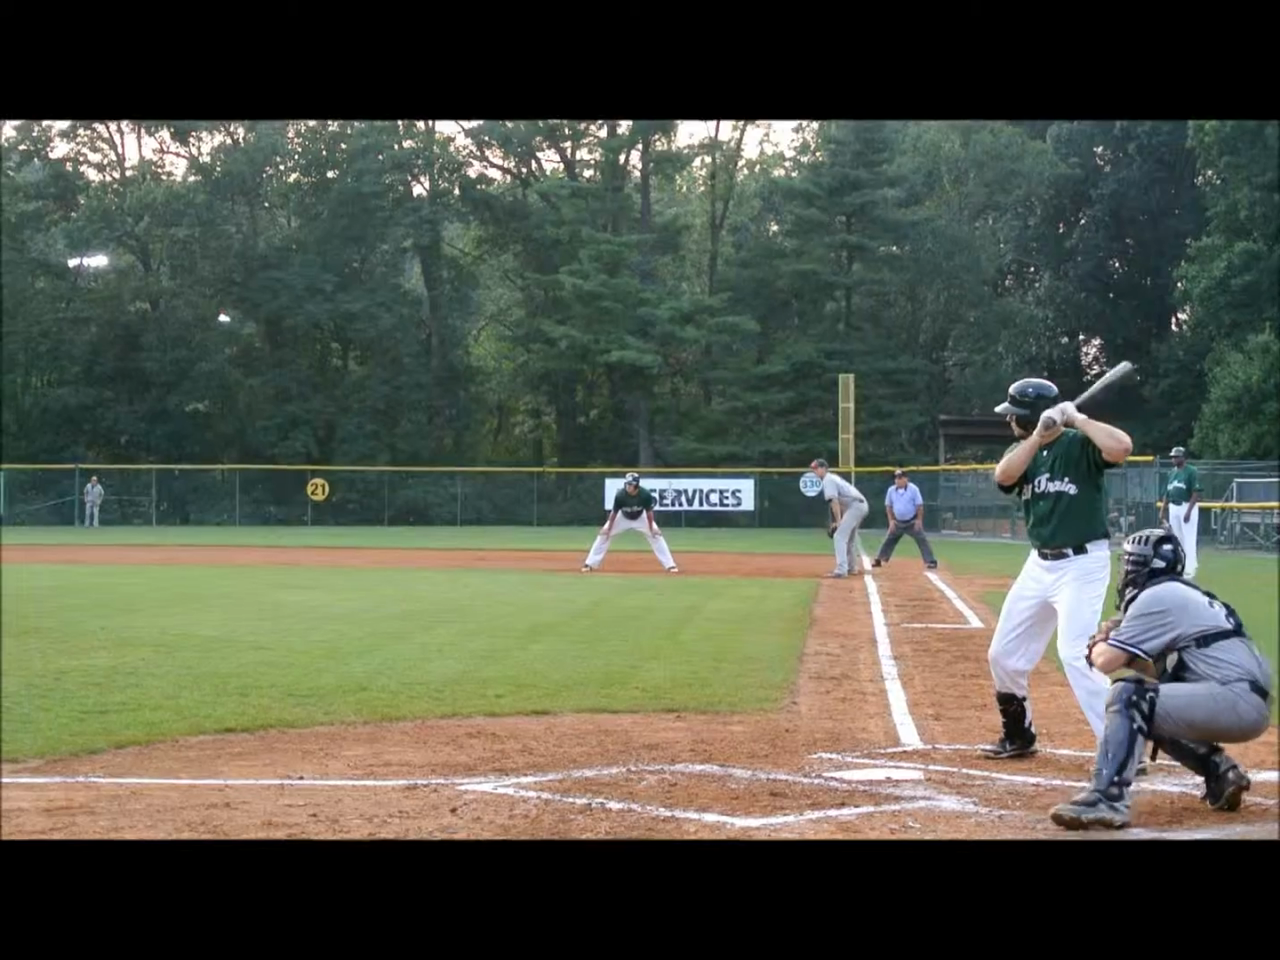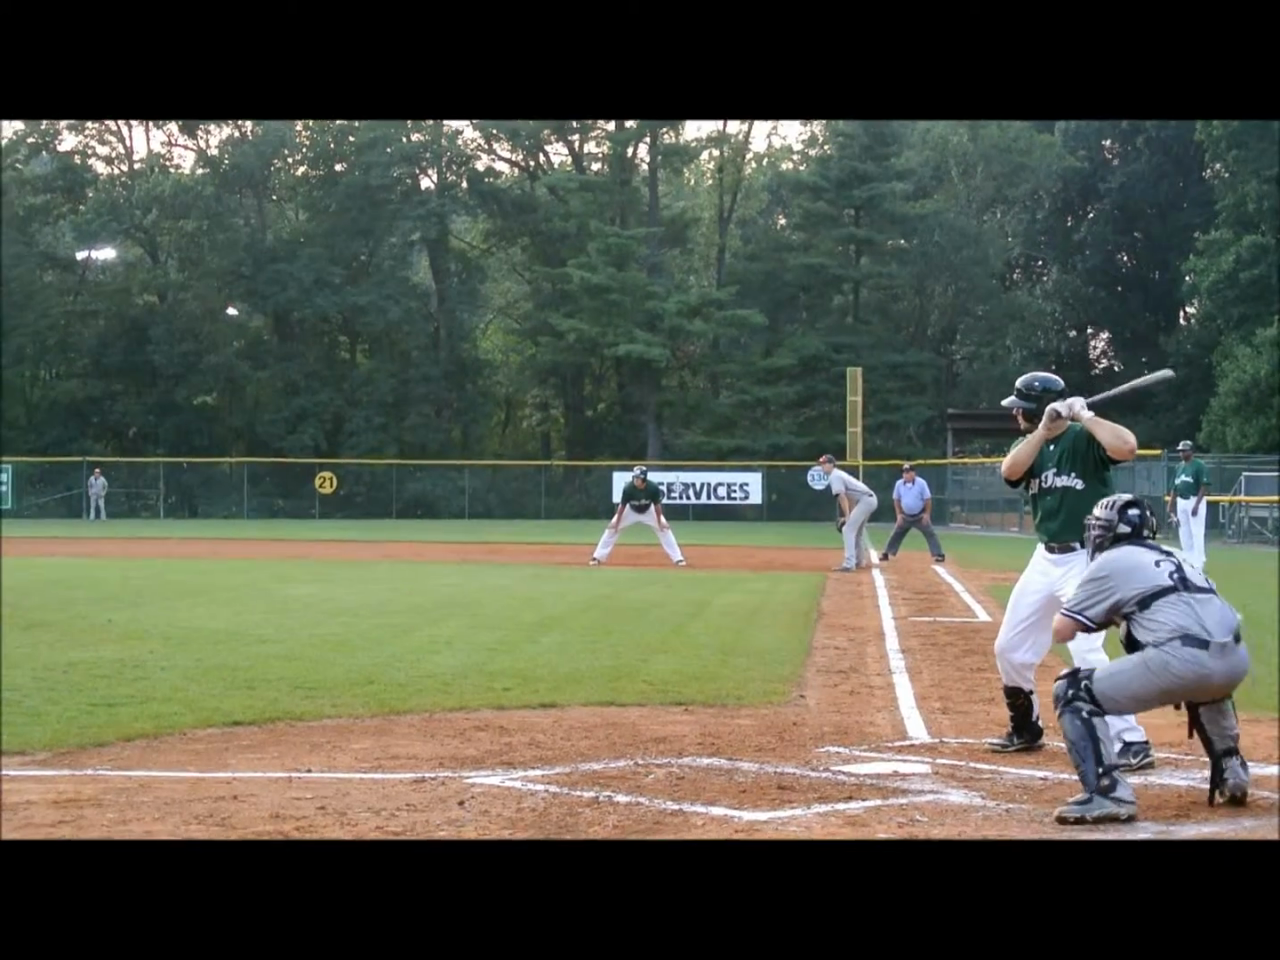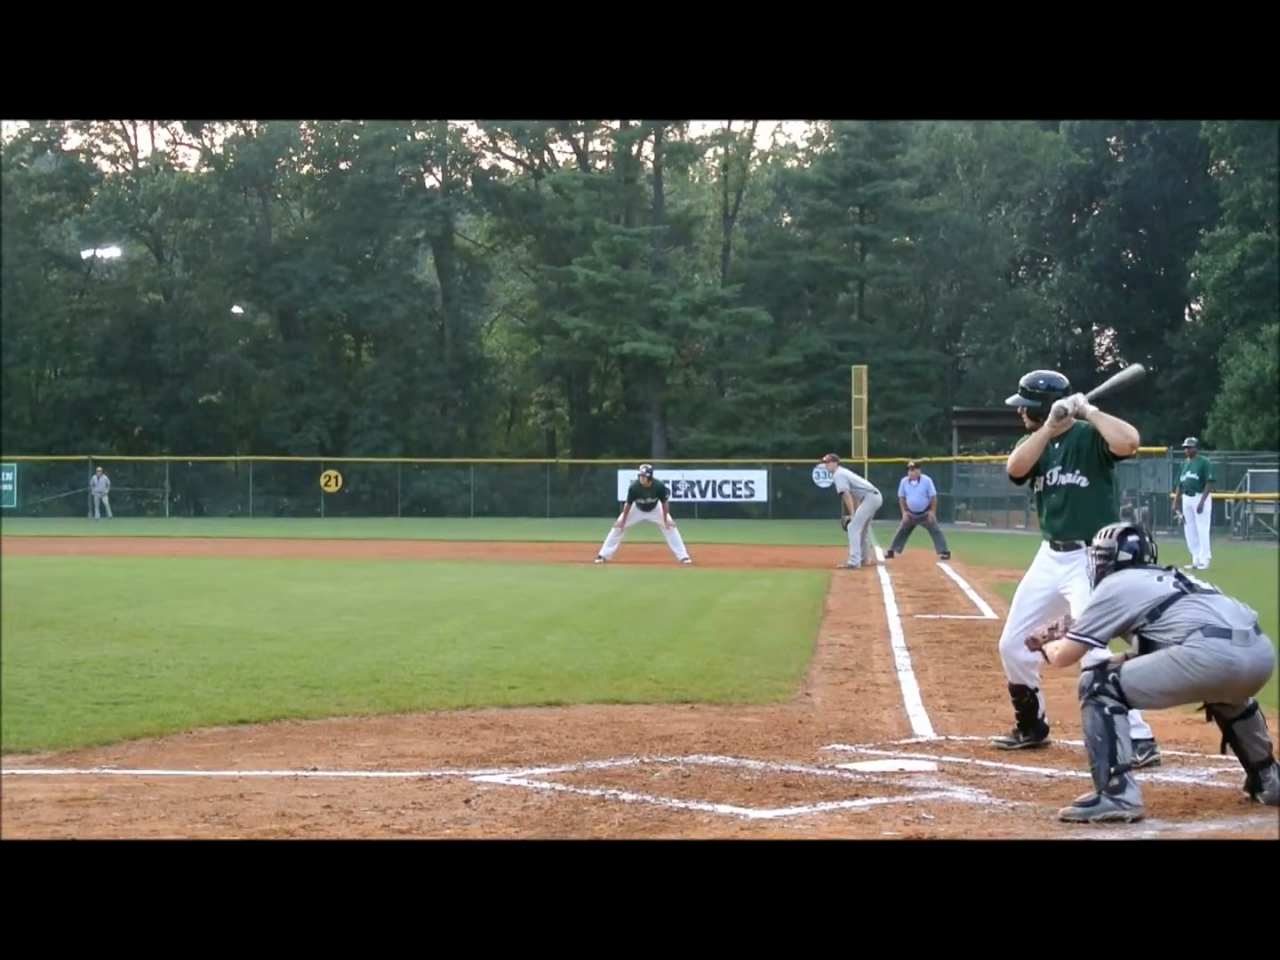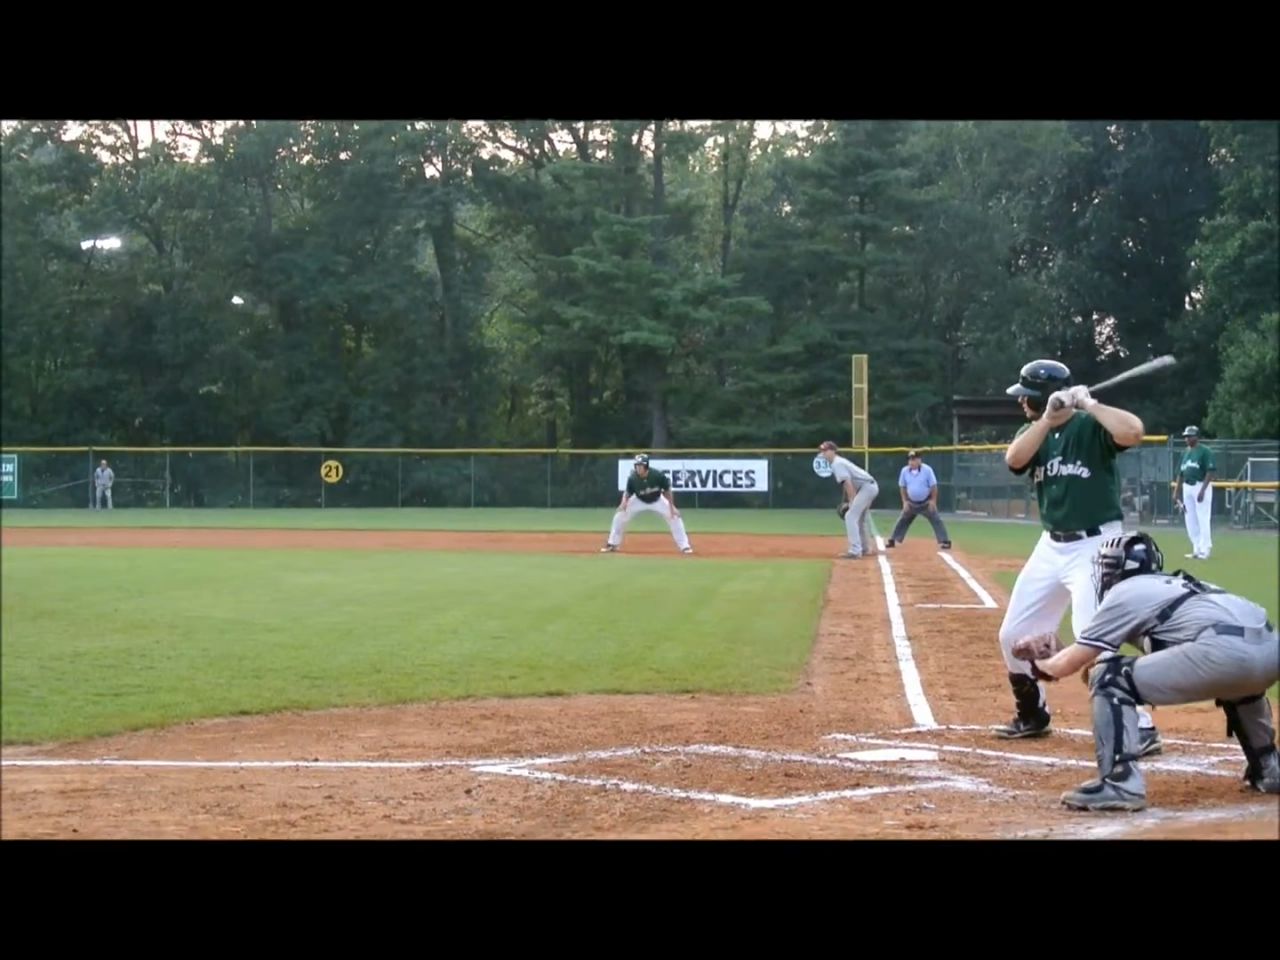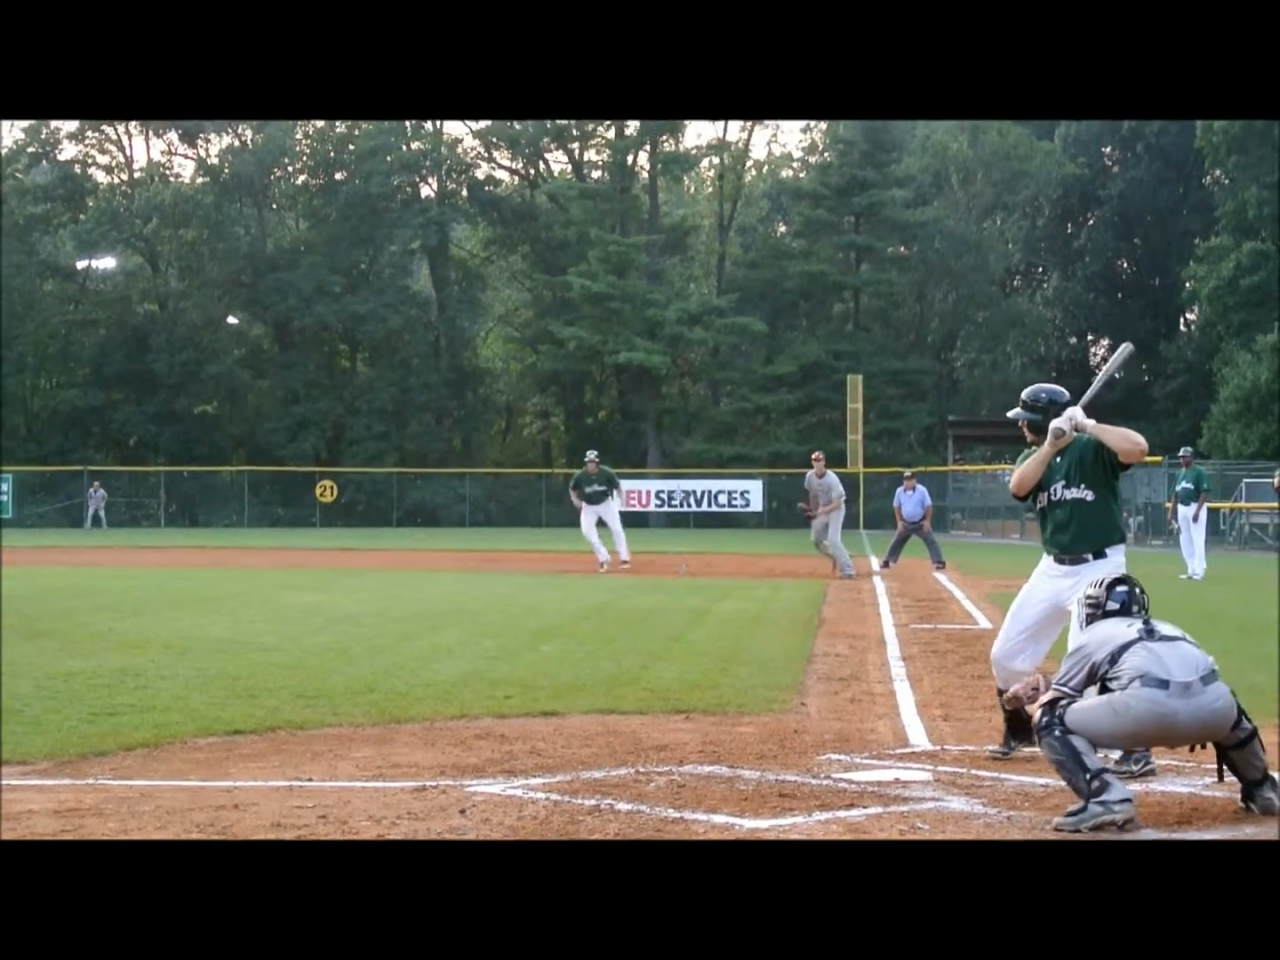
dt=0.4s
person 1, frame 1
left shoulder: (1080, 444)
right shoulder: (1023, 449)
left elbow: (1121, 446)
right elbow: (1003, 477)
left wrist: (1078, 418)
right wrist: (1040, 435)
left hip: (1082, 564)
right hip: (1039, 565)
left knee: (1075, 655)
right knee: (1004, 654)
right ankle: (1019, 734)
person 1, frame 2
left shoulder: (1086, 438)
right shoulder: (1029, 442)
left elbow: (1127, 447)
right elbow: (1010, 471)
left wrist: (1083, 415)
right wrist: (1045, 429)
left hip: (1088, 559)
right hip: (1046, 559)
left knee: (1084, 650)
right knee: (1010, 647)
left ankle: (1133, 743)
right ankle: (1026, 729)
person 1, frame 3
left shoulder: (1090, 435)
right shoulder: (1034, 440)
left elbow: (1129, 441)
right elbow: (1015, 468)
left wrist: (1087, 410)
right wrist: (1051, 425)
left hip: (1092, 557)
right hip: (1050, 557)
left knee: (1092, 649)
right knee: (1015, 645)
left ankle: (1139, 739)
right ankle: (1032, 726)
person 1, frame 4
left shoulder: (1091, 425)
right shoulder: (1033, 430)
left elbow: (1133, 431)
right elbow: (1014, 459)
left wrist: (1087, 403)
right wrist: (1049, 417)
left hip: (1095, 547)
right hip: (1051, 547)
right knee: (1014, 635)
left ankle: (1141, 728)
right ankle: (1033, 715)
person 1, frame 5
left shoulder: (1093, 448)
right shoulder: (1034, 456)
left elbow: (1137, 448)
right elbow: (1018, 487)
left wrist: (1086, 424)
right wrist: (1050, 444)
left hip: (1098, 570)
right hip: (1052, 569)
right knee: (1006, 655)
left ankle: (1136, 749)
right ankle: (1019, 730)
person 2, frame 1
left shoulder: (1158, 597)
right shoulder: (1182, 596)
left elbow: (1107, 662)
right elbow: (1175, 676)
left wrist: (1099, 645)
right wrist: (1133, 660)
left hip: (1237, 703)
right hip: (1248, 706)
left knee: (1128, 696)
right knee: (1143, 719)
left ankle: (1108, 799)
right ankle: (1220, 771)
person 2, frame 2
left shoulder: (1109, 562)
right shoulder: (1170, 556)
left elbow: (1061, 632)
left wrist: (1096, 615)
left hip: (1187, 658)
right hip: (1235, 657)
left knee: (1070, 691)
left ankle: (1106, 793)
right ankle: (1229, 772)
person 2, frame 3
left shoulder: (1115, 585)
right shoulder: (1169, 576)
left elbow: (1061, 657)
left wrist: (1048, 644)
right wrist: (1120, 660)
left hip: (1213, 654)
left knee: (1099, 686)
right knee: (1227, 693)
left ankle: (1117, 796)
person 2, frame 4
left shoulder: (1124, 593)
right shoulder: (1177, 584)
left elbow: (1066, 666)
left wrist: (1040, 662)
left hip: (1225, 651)
left knee: (1110, 680)
left ankle: (1120, 785)
person 2, frame 5
left shoulder: (1093, 636)
right shoulder: (1167, 629)
left elbow: (1045, 707)
left wrist: (1031, 702)
left hip: (1152, 705)
right hip: (1212, 703)
left knee: (1050, 720)
left ankle: (1106, 798)
